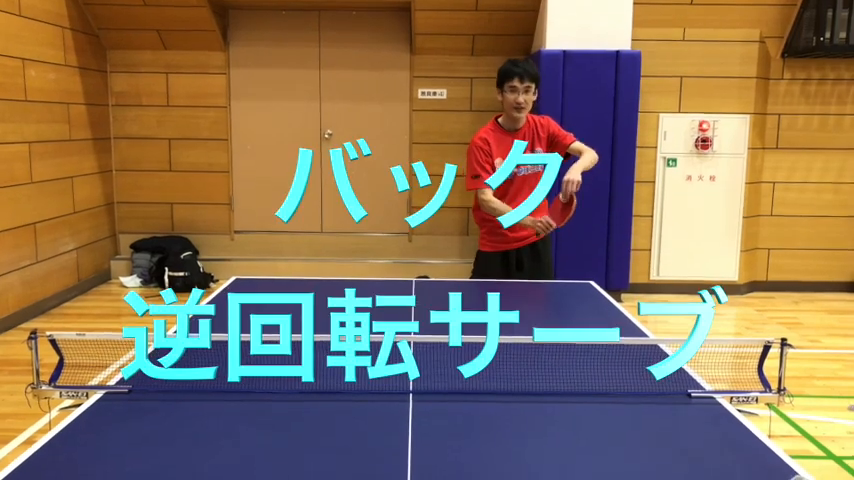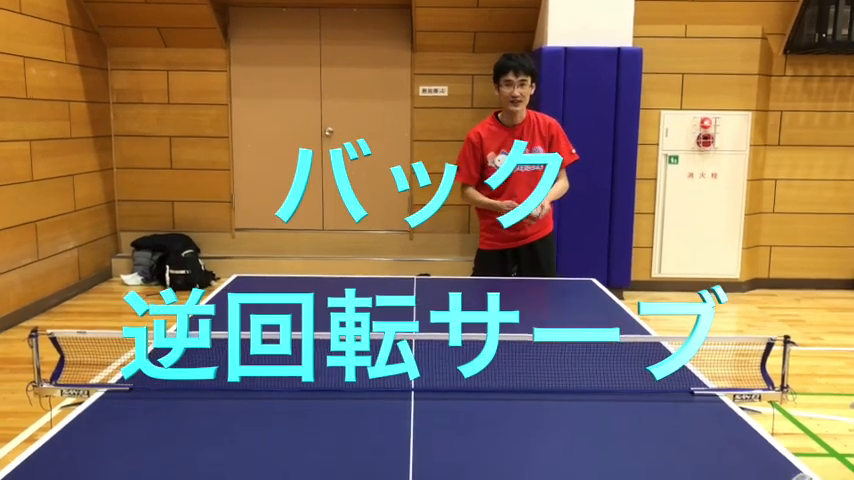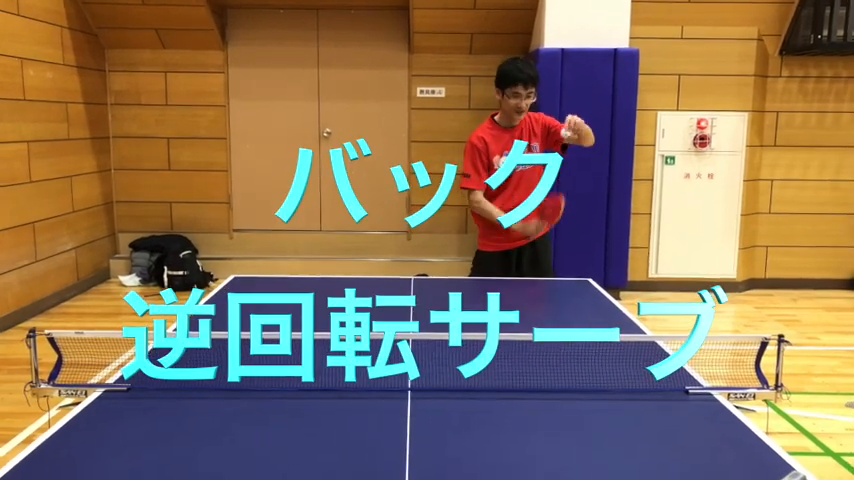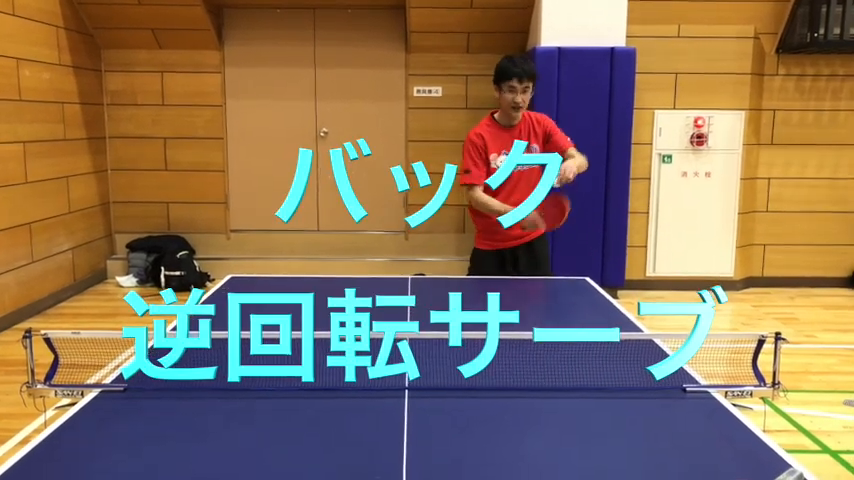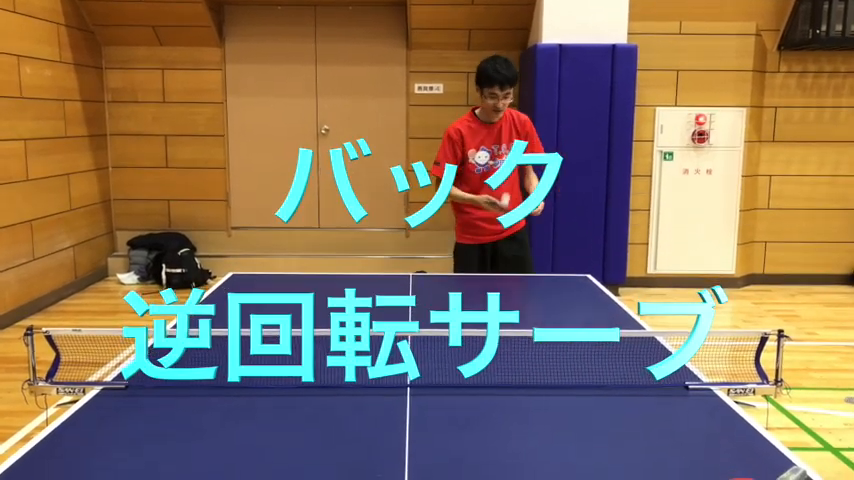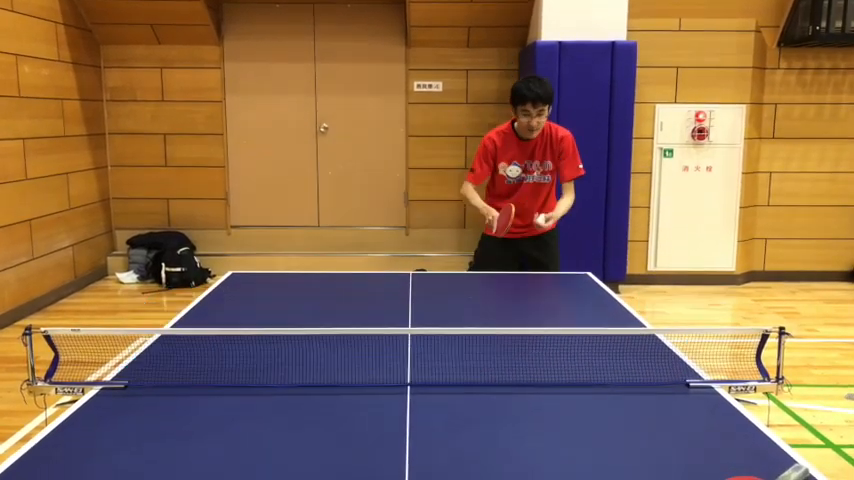
dt=0.7s
person 1, frame 1
left shoulder: (544, 128)
right shoulder: (483, 141)
left elbow: (591, 156)
right elbow: (485, 198)
left wrist: (574, 173)
right wrist: (526, 221)
left hip: (536, 240)
right hip: (496, 243)
person 1, frame 2
left shoulder: (549, 127)
right shoulder: (479, 136)
left elbow: (562, 180)
right elbow: (467, 189)
left wrist: (546, 199)
right wrist: (499, 206)
left hip: (538, 236)
right hip: (494, 240)
person 1, frame 3
left shoulder: (539, 124)
right shoulder: (480, 140)
left elbow: (588, 140)
right elbow: (476, 201)
left wrist: (578, 126)
right wrist: (518, 225)
left hip: (537, 236)
right hip: (495, 242)
person 1, frame 4
left shoulder: (540, 125)
right shoulder: (478, 137)
left elbow: (581, 161)
right elbow: (474, 195)
left wrist: (572, 164)
left hip: (533, 237)
right hip: (491, 241)
person 1, frame 5
left shoulder: (522, 124)
right shoulder: (458, 132)
left elbow: (528, 171)
right wrist: (477, 200)
left hip: (513, 231)
right hip: (471, 235)
person 1, frame 6
left shoulder: (562, 139)
right shoulder: (494, 140)
left elbow: (568, 193)
right elbow: (467, 187)
left wrist: (554, 215)
right wrist: (486, 210)
left hip: (541, 233)
